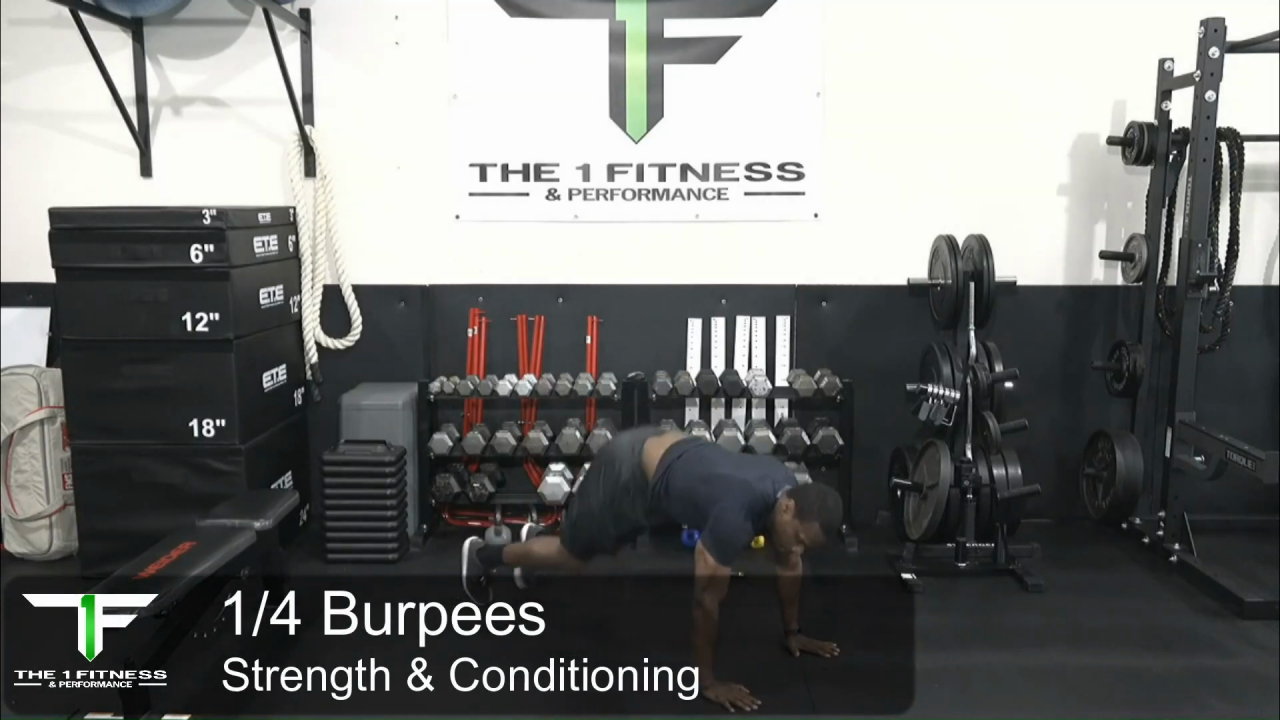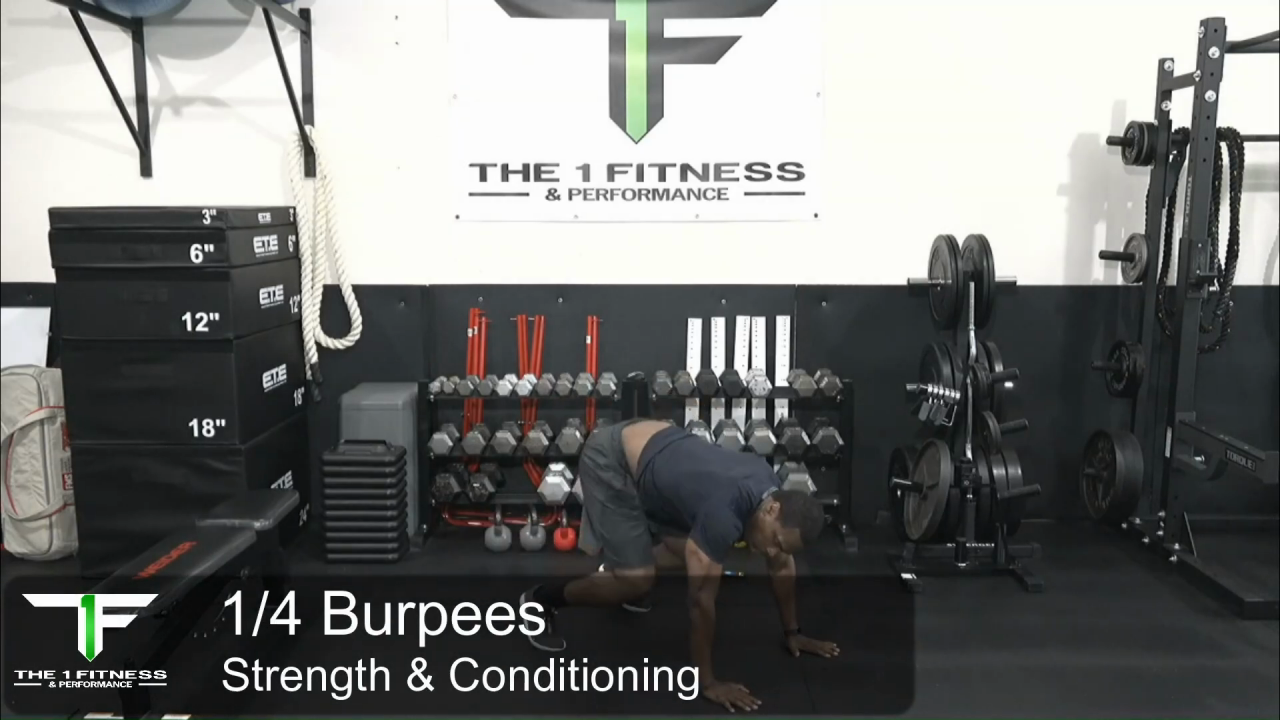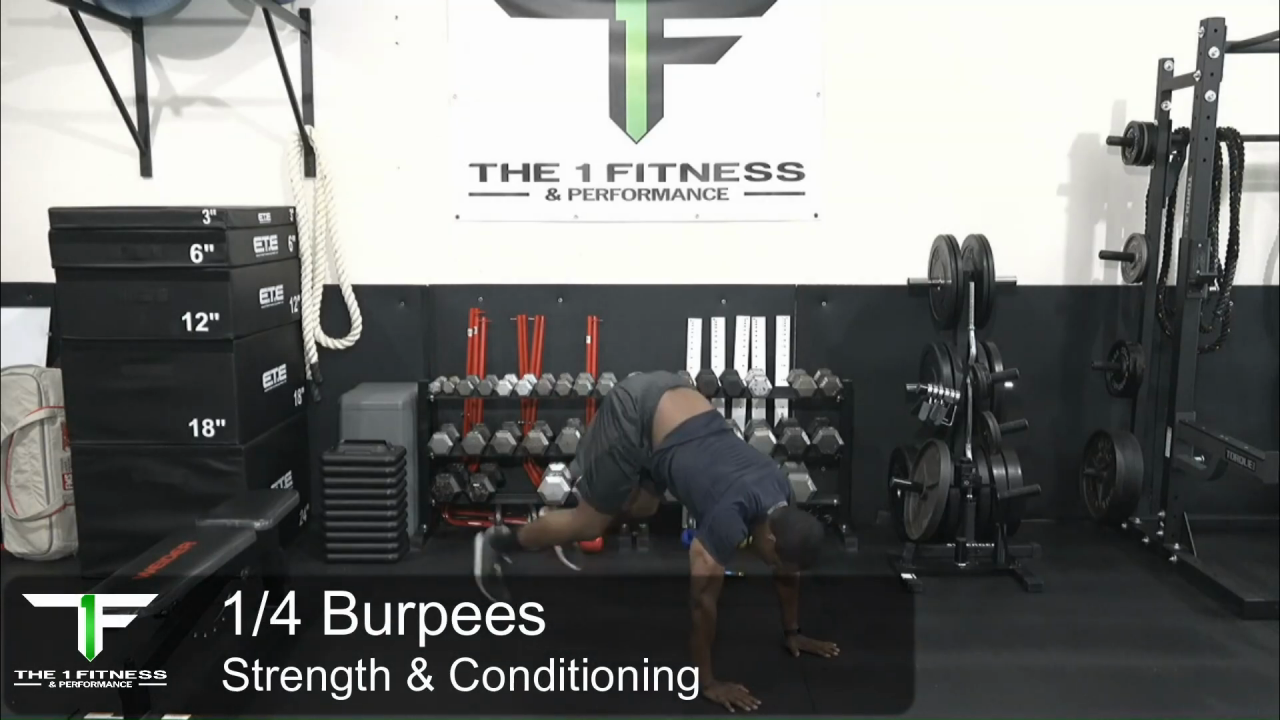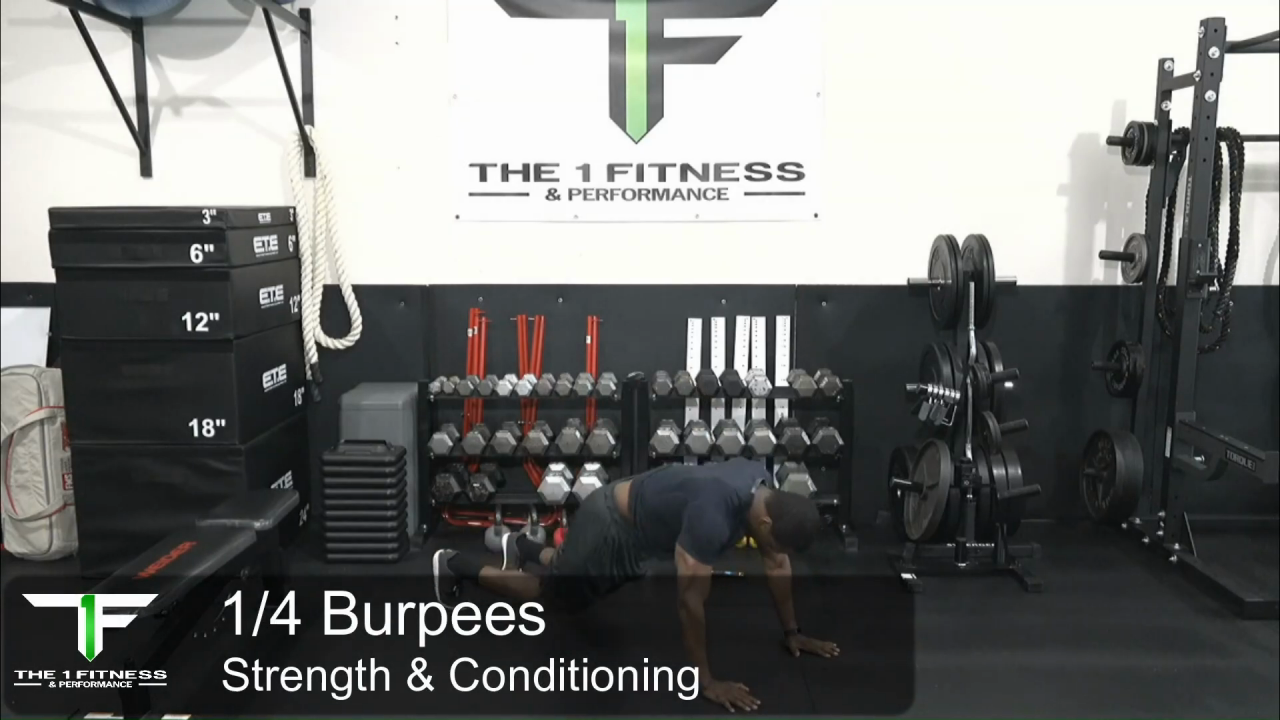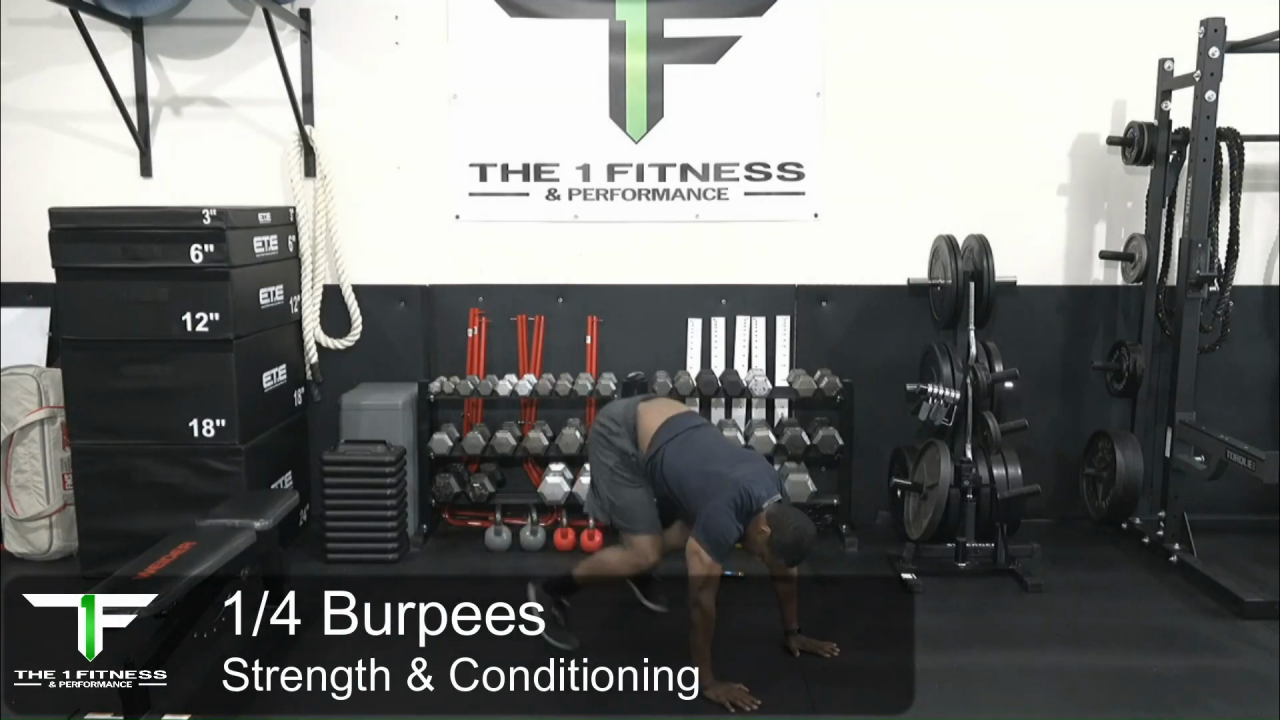
dt=0.4s
person 1, frame 1
left shoulder: (786, 490)
right shoulder: (736, 514)
left elbow: (789, 565)
right elbow: (707, 599)
left wrist: (793, 633)
right wrist: (707, 682)
left hip: (656, 447)
right hip: (629, 468)
left knee: (593, 540)
right knee: (572, 553)
left ankle: (538, 538)
right ankle: (483, 554)
person 1, frame 2
left shoulder: (775, 495)
right shoulder: (725, 512)
left elbow: (783, 567)
right elbow: (702, 599)
left wrist: (793, 633)
right wrist: (707, 682)
left hip: (650, 441)
right hip: (612, 457)
left knee: (689, 551)
right knee: (637, 581)
left ankle: (616, 573)
right ankle: (541, 600)
person 1, frame 3
left shoulder: (780, 496)
right shoulder: (732, 517)
left elbow: (787, 570)
right elbow: (703, 598)
left wrist: (793, 633)
right wrist: (706, 682)
right hip: (636, 411)
left knee: (642, 505)
right knee: (590, 522)
left ankle: (561, 528)
right ankle: (500, 543)
person 1, frame 4
left shoulder: (764, 489)
right shoulder: (712, 517)
left elbow: (776, 563)
right elbow: (691, 600)
left wrist: (792, 632)
right wrist: (705, 680)
left hip: (631, 510)
right hip: (611, 526)
left knee: (579, 571)
right knee: (556, 593)
left ankle: (524, 548)
right ankle: (453, 564)
person 1, frame 5
left shoulder: (772, 493)
right shoulder: (723, 514)
left elbow: (783, 569)
right elbow: (702, 597)
left wrist: (793, 633)
right wrist: (706, 681)
left hip: (664, 421)
right hip: (622, 429)
left knee: (696, 531)
right knee: (644, 555)
left ankle: (640, 577)
right ankle: (551, 592)
